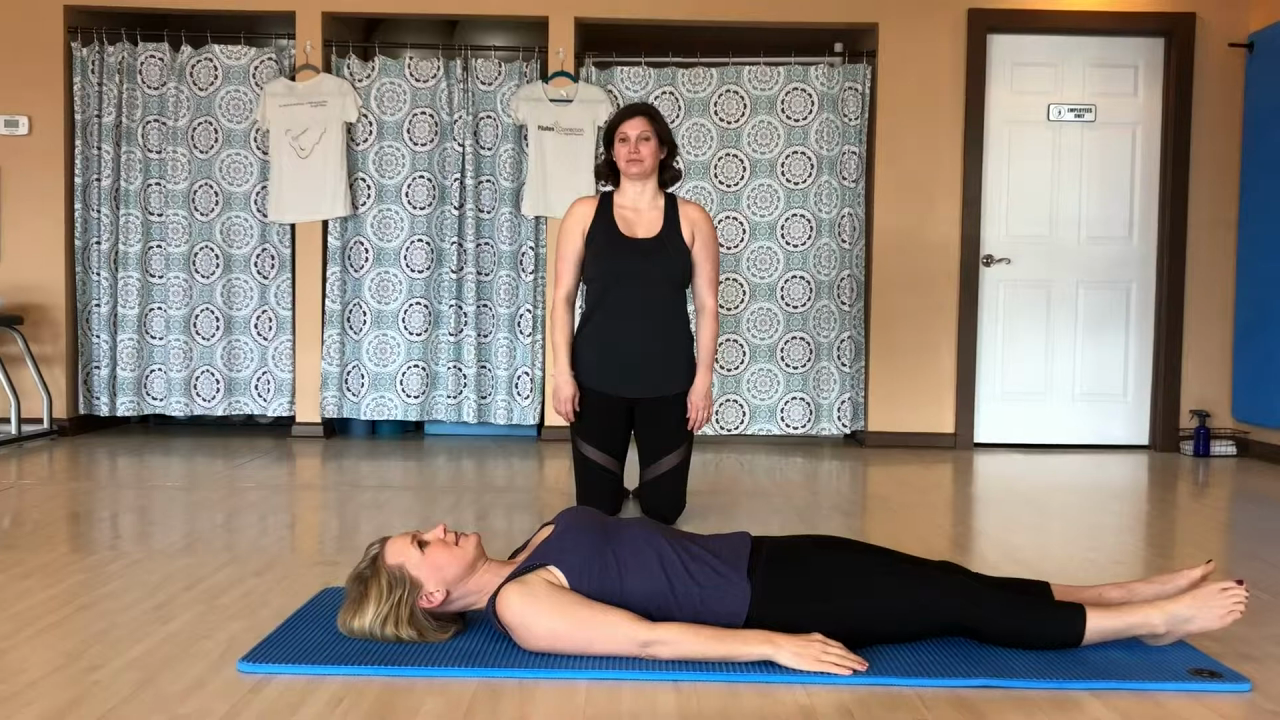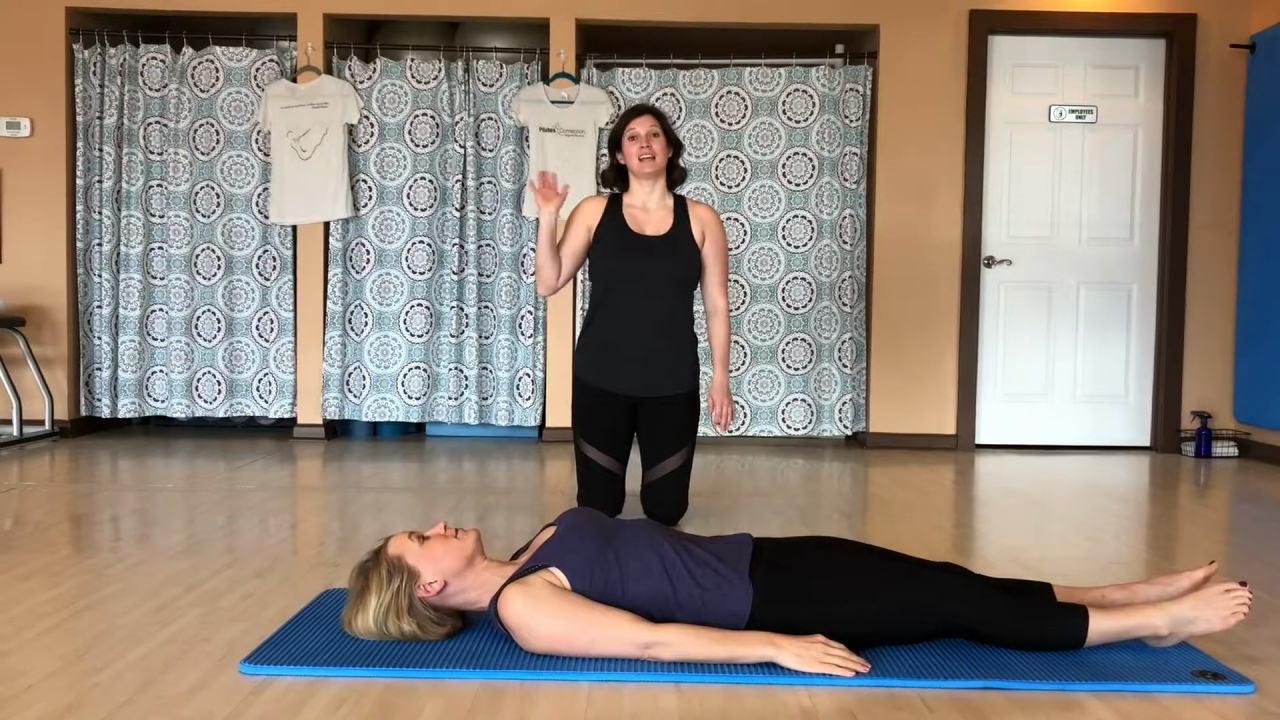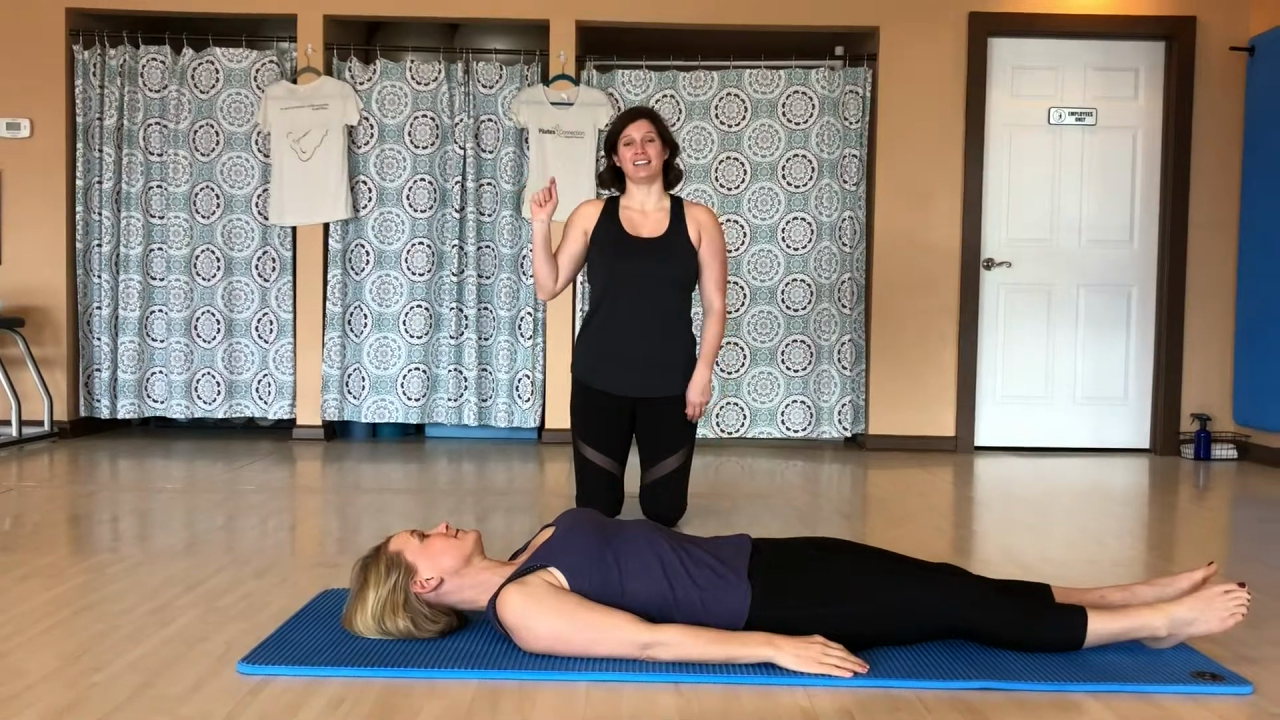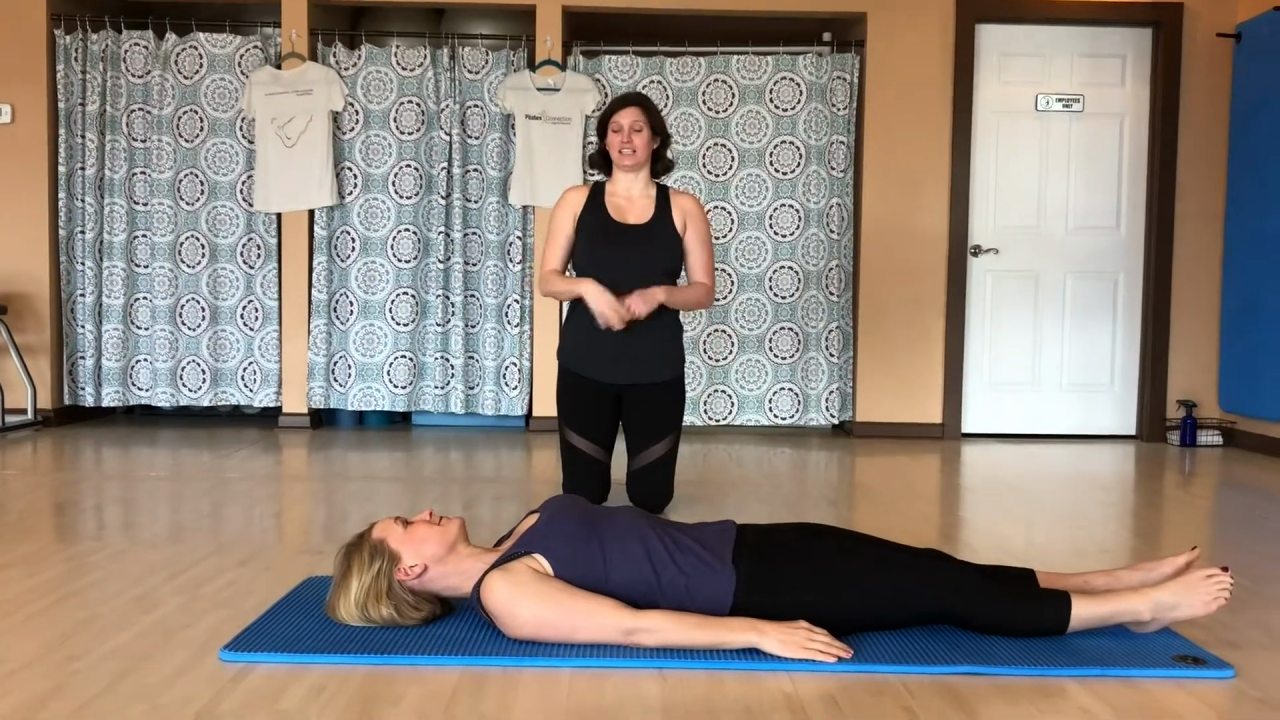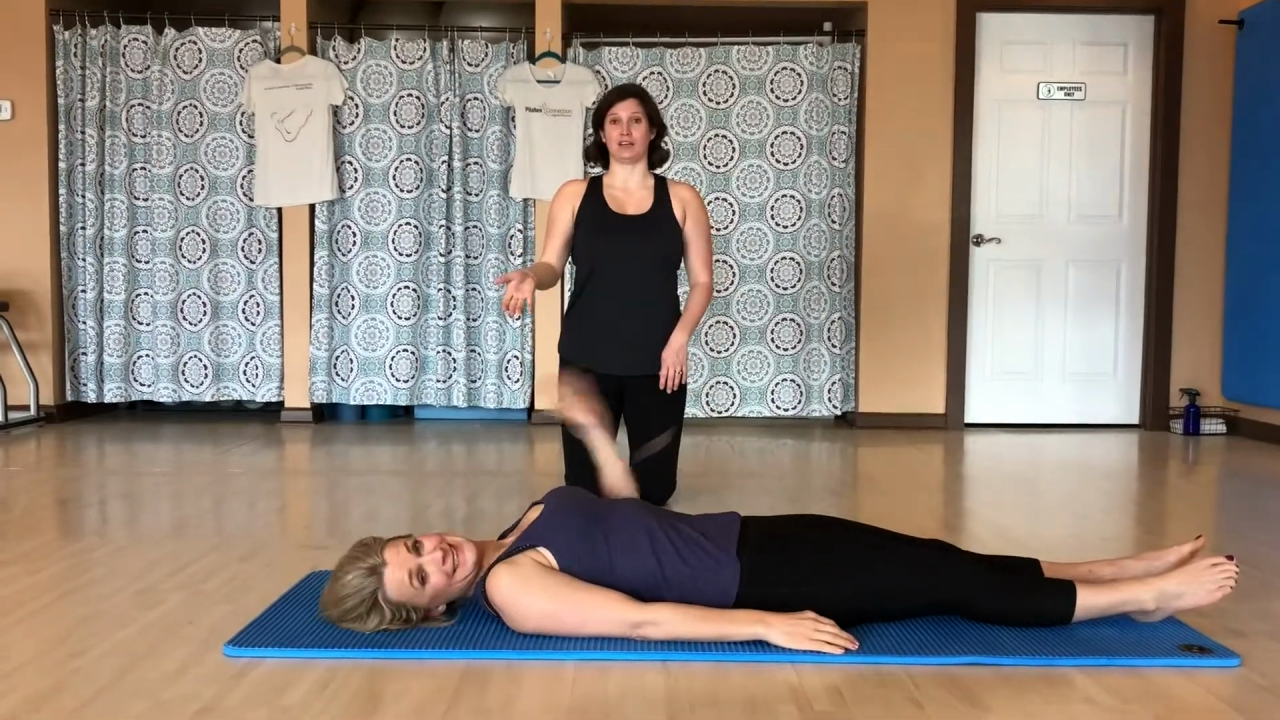
dt=0.7s
person 1, frame 1
left shoulder: (527, 562)
right shoulder: (523, 610)
right elbow: (649, 638)
right wrist: (774, 647)
left hip: (759, 557)
right hip: (755, 598)
left knee: (953, 582)
right knee: (963, 607)
left ankle: (1140, 592)
right ankle: (1155, 620)
person 1, frame 2
left shoulder: (527, 561)
right shoulder: (522, 610)
right elbow: (651, 640)
right wrist: (777, 648)
left hip: (759, 558)
right hip: (759, 602)
left knee: (952, 582)
right knee: (964, 608)
left ankle: (1146, 594)
right ankle: (1159, 620)
person 1, frame 3
left shoulder: (527, 563)
right shoulder: (522, 611)
right elbow: (650, 640)
right wrist: (777, 649)
left hip: (760, 559)
right hip: (758, 601)
left knee: (951, 582)
right knee: (964, 610)
left ankle: (1145, 596)
right ankle: (1157, 622)
person 1, frame 4
left shoulder: (513, 549)
right shoulder: (507, 598)
right elbow: (637, 626)
right wrist: (763, 634)
left hip: (743, 545)
right hip: (742, 589)
left knee: (937, 570)
right knee: (949, 598)
left ankle: (1131, 581)
right ankle: (1140, 607)
person 1, frame 5
left shoulder: (520, 533)
right shoulder: (515, 595)
left elbow: (624, 501)
right elbow: (643, 619)
left wrist: (588, 420)
right wrist: (767, 623)
left hip: (749, 539)
right hip: (750, 581)
left knee: (944, 558)
right knee: (953, 589)
left ankle: (1137, 570)
right ankle: (1141, 596)
person 2, frame 1
left shoulder: (691, 218)
right shoulder: (585, 213)
left elbow: (706, 304)
right elbow: (563, 297)
left wrist: (703, 378)
right wrist: (562, 371)
left hip: (668, 383)
right hip: (598, 380)
left knee: (664, 509)
right knee: (596, 507)
left ankle: (646, 492)
right ankle: (617, 493)
person 2, frame 2
left shoulder: (700, 218)
right shoulder: (594, 211)
left elbow: (716, 304)
right elbow: (547, 284)
left wrist: (719, 377)
right wrist: (548, 219)
left hip: (672, 382)
right hip: (600, 379)
left knee: (666, 510)
right knee: (597, 507)
left ankle: (655, 525)
person 2, frame 3
left shoulder: (698, 219)
right shoulder: (591, 214)
left elbow: (714, 304)
right elbow: (547, 288)
left wrist: (703, 371)
right wrist: (541, 225)
left hip: (669, 383)
right hip: (599, 380)
left knee: (664, 511)
right knee: (596, 508)
person 2, frame 4
left shoulder: (683, 207)
right shoulder: (576, 200)
left elbow: (704, 291)
right elbow: (547, 280)
left wrist: (659, 295)
right wrist: (586, 287)
left hip: (657, 371)
right hip: (585, 368)
left knee: (651, 497)
right knee: (583, 494)
person 2, frame 5
left shoulder: (682, 198)
right shoulder: (574, 195)
left elbow: (702, 281)
right elbow: (551, 266)
left wrist: (681, 336)
right wrist: (529, 276)
left hip: (656, 363)
right hip: (586, 360)
left knee: (655, 490)
right knee: (585, 485)
